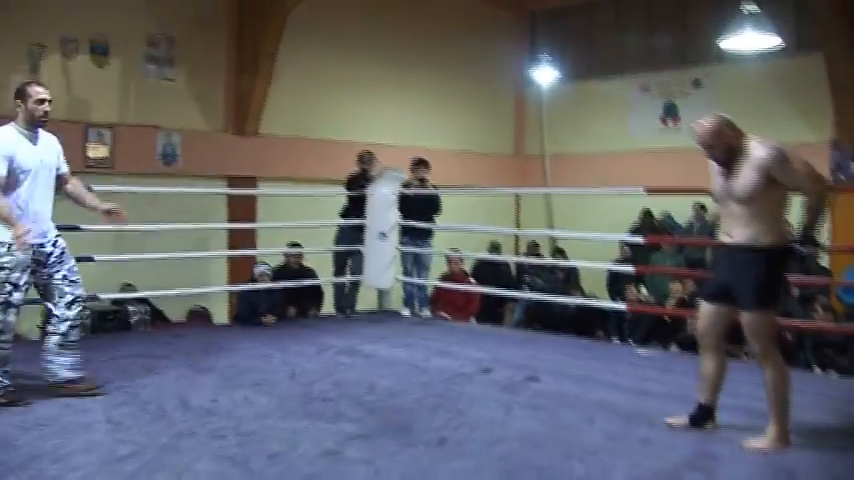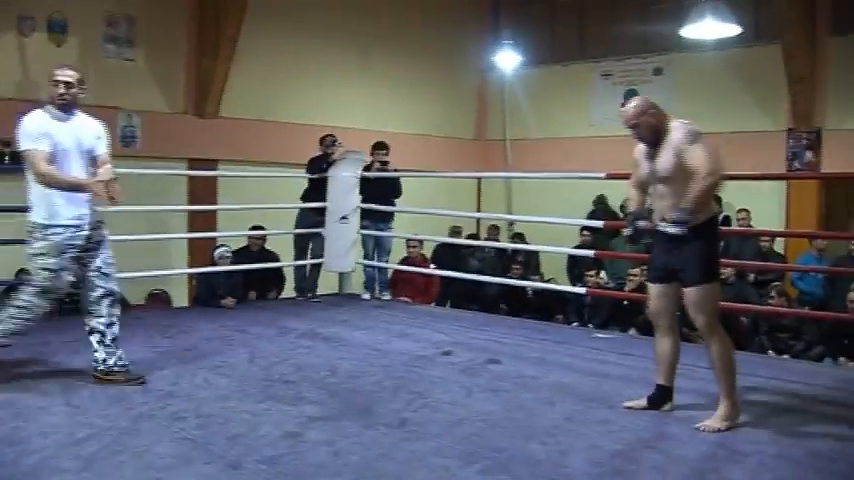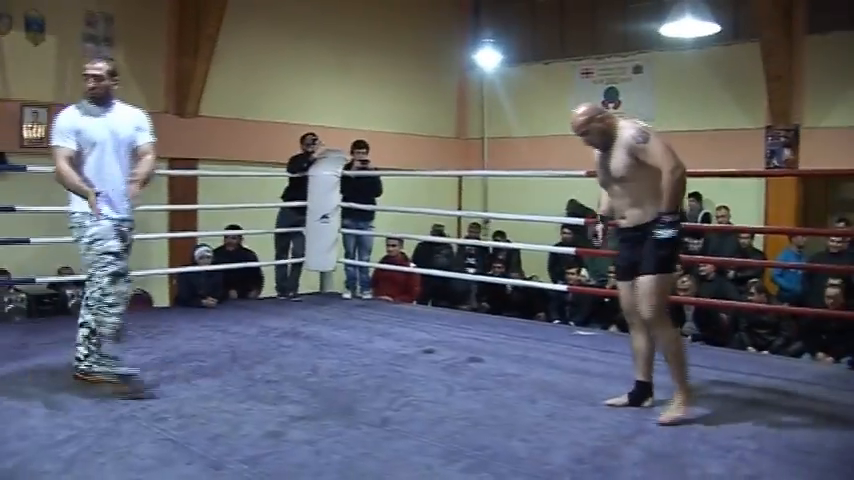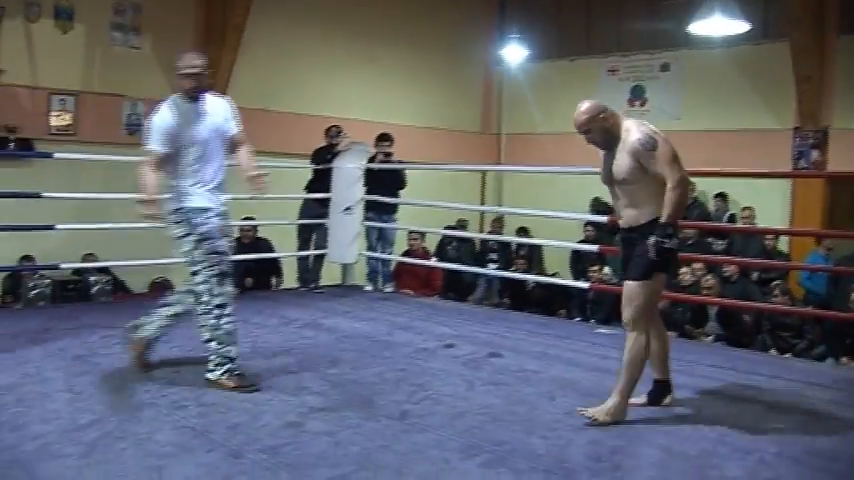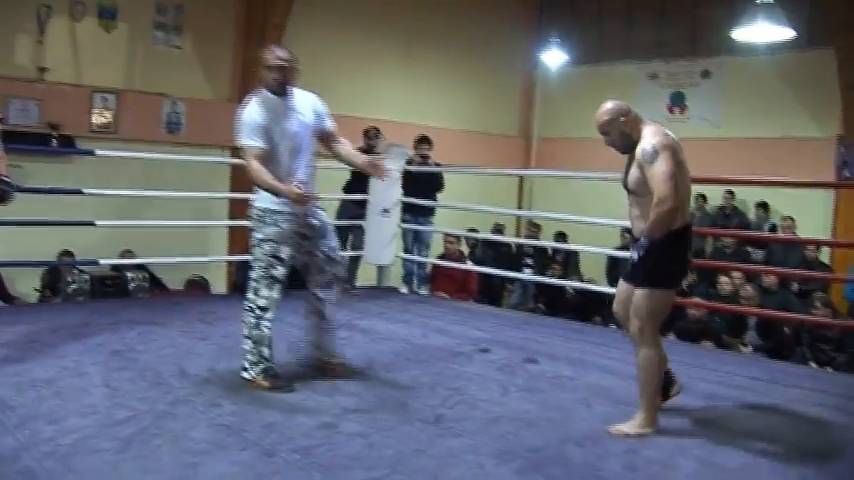
dt=0.3s
person 1, frame 1
left shoulder: (51, 142)
left elbow: (67, 182)
left wrist: (100, 206)
left hip: (48, 238)
left knee: (69, 298)
left ankle: (63, 373)
person 1, frame 2
left shoulder: (93, 126)
right shoulder: (34, 122)
left elbow: (103, 166)
right elbow: (41, 170)
left wrist: (106, 181)
right wrist: (86, 185)
left hip: (89, 223)
right hip: (52, 225)
left knee: (104, 291)
right knee: (39, 296)
left ankle: (109, 364)
person 1, frame 3
left shoulder: (135, 117)
right shoulder: (70, 118)
left elbow: (147, 157)
right elbow: (62, 166)
left wrist: (139, 177)
right wrist: (88, 193)
left hip: (123, 217)
right hip: (92, 217)
left knee: (99, 290)
right knee: (112, 289)
left ankle: (87, 362)
right ankle: (112, 364)
person 1, frame 4
left shoulder: (222, 106)
right shoulder: (165, 117)
left elbow: (238, 145)
right elbow: (151, 165)
left wrist: (250, 171)
right wrist: (150, 199)
left hip: (215, 208)
right hip: (192, 211)
left knee: (201, 287)
right knee: (215, 288)
left ankle: (145, 333)
right ankle: (222, 368)
person 1, frame 5
left shoulder: (311, 103)
right shoulder: (253, 111)
left elbow: (333, 141)
right elbow: (254, 165)
left wrist: (364, 162)
right wrist: (284, 191)
left hip: (309, 211)
right hip: (274, 213)
left knee: (328, 278)
right knee: (264, 290)
left ankle: (321, 354)
right ankle: (255, 367)
person 2, frame 1
left shoulder: (764, 156)
right shoulder: (718, 164)
left elbow: (818, 187)
left wrist: (806, 233)
left hip: (759, 259)
right hip: (726, 257)
left knee: (763, 349)
right knee: (707, 336)
left ankle: (778, 430)
right ankle: (704, 412)
person 2, frame 2
left shoulder: (683, 136)
right shoulder: (643, 149)
left elbow: (710, 175)
right elbow: (636, 186)
left wrist: (684, 214)
right wrist: (636, 214)
left hip: (694, 238)
right hip: (664, 239)
left knee: (706, 324)
right knee: (661, 319)
left ankle: (729, 406)
right ankle: (662, 394)
person 2, frame 3
left shoulder: (633, 136)
right shoulder: (602, 151)
left elbow: (673, 169)
left wrist: (670, 217)
right wrist: (603, 219)
left hip: (657, 233)
right hip: (628, 236)
left knee: (652, 315)
right knee: (633, 317)
left ankle: (682, 394)
right ankle: (642, 390)
person 2, frame 4
left shoulder: (640, 138)
right shoulder: (609, 147)
left elbow: (678, 181)
left wrist: (666, 229)
left hip: (653, 236)
right hip: (631, 235)
left knee: (633, 320)
right knee: (646, 317)
left ankle: (618, 404)
right ankle: (661, 388)
person 2, frame 5
left shoulder: (652, 145)
right shoulder: (640, 147)
left elbow: (667, 203)
left wrist: (643, 243)
left hip: (666, 246)
right hip: (651, 244)
left knee: (643, 331)
right knee: (622, 311)
left ankle: (647, 417)
right ankle: (664, 381)
person 3, frame 1
right shoulder: (354, 179)
right elbow: (353, 190)
right wrist: (368, 176)
left hip: (365, 232)
right hip: (348, 230)
left knee: (357, 272)
right knee: (340, 269)
left ankle: (349, 307)
right ankle: (340, 307)
person 3, frame 2
right shoulder: (315, 162)
right elbow: (313, 173)
right wrist: (330, 159)
left hip: (326, 215)
right hip: (308, 212)
left knee: (318, 255)
right knee: (301, 252)
left ankle: (310, 291)
right ankle: (300, 290)
person 3, frame 3
right shoulder: (296, 160)
right elbow: (293, 171)
right wrist: (311, 158)
left hip: (307, 215)
right hip: (289, 212)
left knee: (299, 254)
right knee: (282, 252)
left ankle: (291, 290)
right ankle: (282, 289)
person 3, frame 4
right shoulder: (320, 153)
right elbow: (317, 163)
right wrist: (336, 150)
left hip: (330, 207)
right hip: (312, 203)
left knee: (321, 246)
right knee: (304, 243)
left ankle: (313, 281)
right ankle: (304, 280)
person 3, frame 5
right shoulder: (360, 154)
right wrist: (373, 149)
left hip: (366, 208)
right hip: (352, 206)
left knee: (358, 247)
right knee: (340, 245)
left ankle: (349, 282)
person 4, frame 1
left shoulder: (432, 189)
right shoulder: (405, 187)
left elbow: (436, 210)
right elbow: (401, 208)
left wrist: (430, 192)
right wrist: (410, 192)
left hip: (425, 237)
right hip: (408, 235)
left knee: (423, 274)
right knee: (408, 272)
left ankle: (424, 306)
right ankle: (408, 305)
person 4, frame 2
left shoulder: (392, 172)
right shoulder: (365, 170)
left elbow: (397, 193)
right elbow: (362, 191)
left wrist: (391, 174)
right wrist: (372, 173)
left hip: (386, 220)
right hip: (368, 219)
left knee: (384, 257)
right knee: (369, 256)
left ankle: (384, 290)
right ankle: (368, 289)
person 4, frame 3
right shoulder: (346, 169)
left elbow: (378, 192)
right elbow: (343, 190)
left wrist: (372, 173)
right wrist: (352, 172)
left hip: (367, 219)
right hip: (349, 218)
left knee: (365, 257)
right knee: (350, 255)
left ankle: (365, 289)
right ankle: (350, 288)
person 4, frame 4
left shoulder: (397, 164)
right shoulder: (370, 162)
left elbow: (401, 185)
right elbow: (366, 182)
left wrist: (395, 166)
right wrist: (376, 164)
left hip: (390, 212)
right hip: (372, 210)
left knee: (387, 250)
right knee: (372, 248)
left ankle: (387, 282)
right ankle: (372, 280)
person 4, frame 5
left shoulder: (436, 167)
right shoulder: (409, 164)
left elbow: (439, 187)
right elbow: (404, 185)
left wrist: (432, 167)
right wrist: (414, 166)
left hip: (427, 215)
right hip: (409, 213)
left knee: (423, 252)
right knee: (408, 250)
left ankle: (422, 284)
right ankle: (407, 282)
